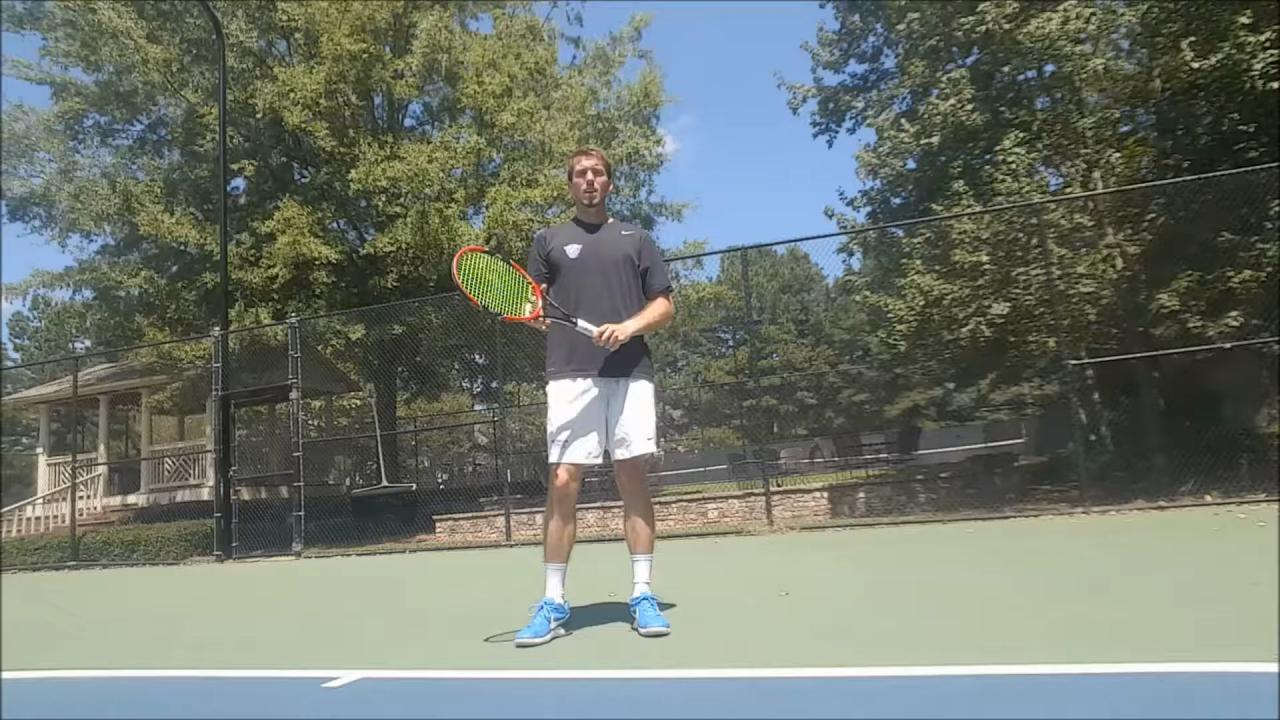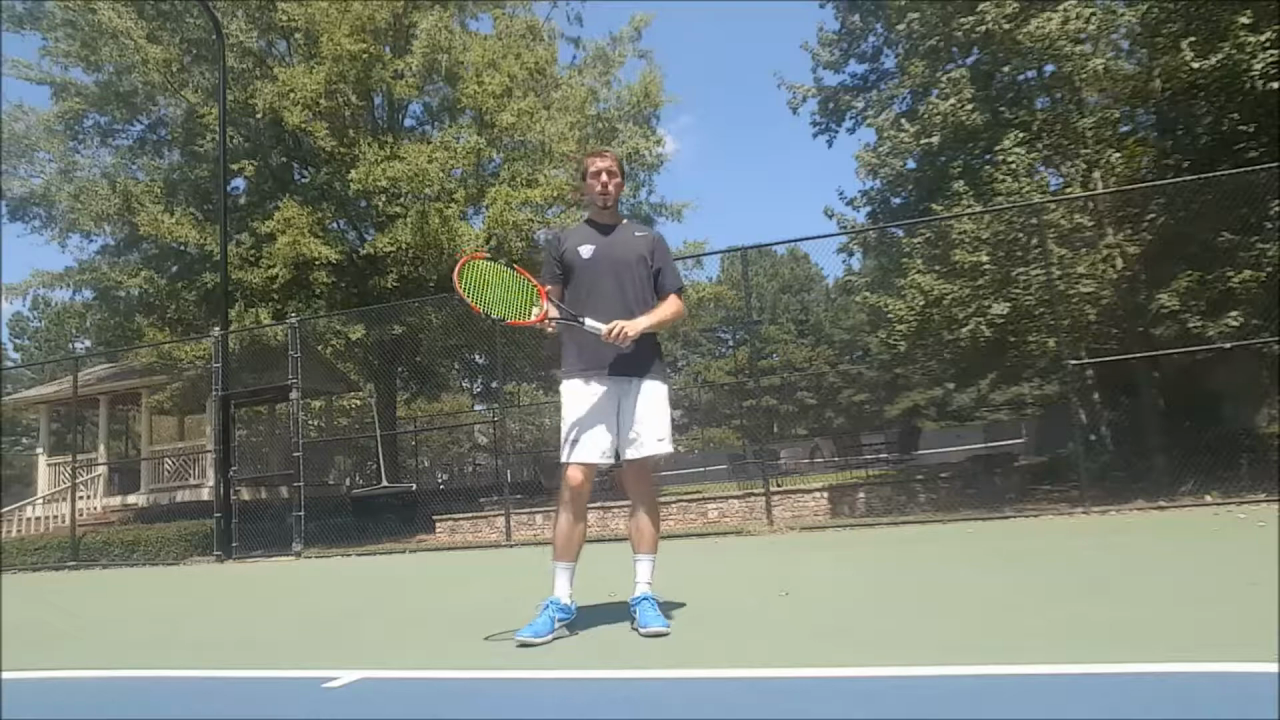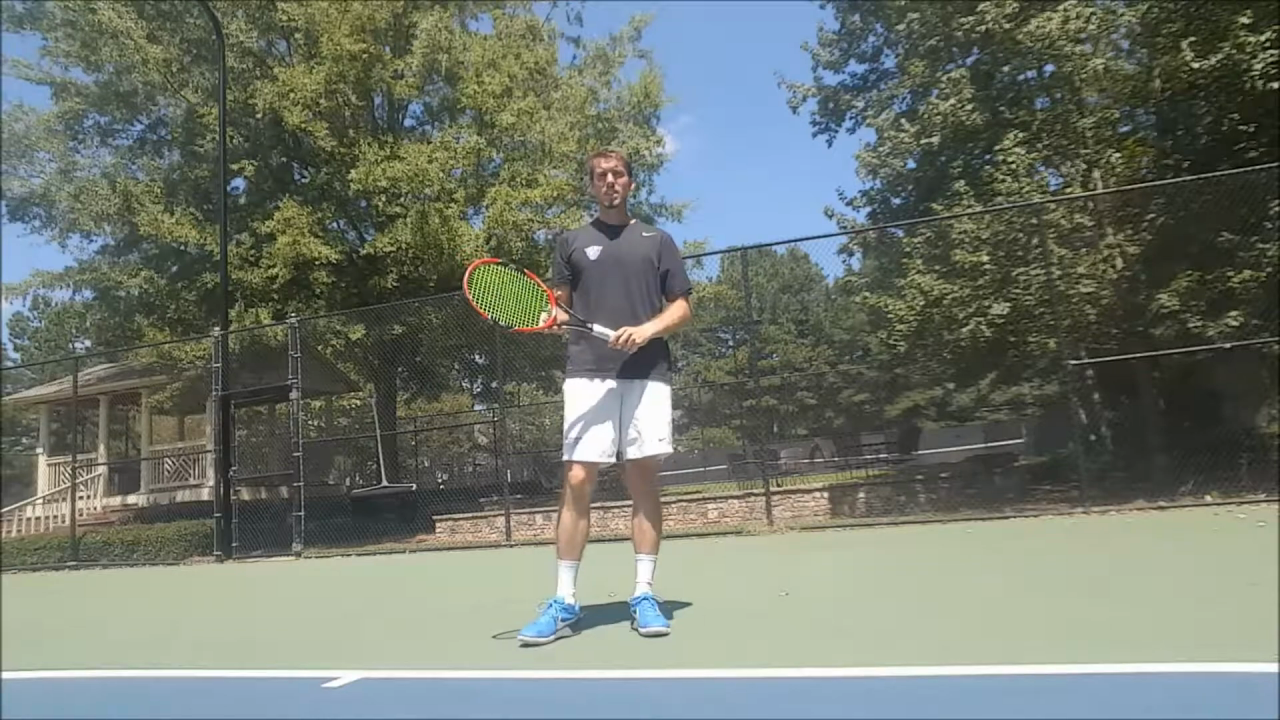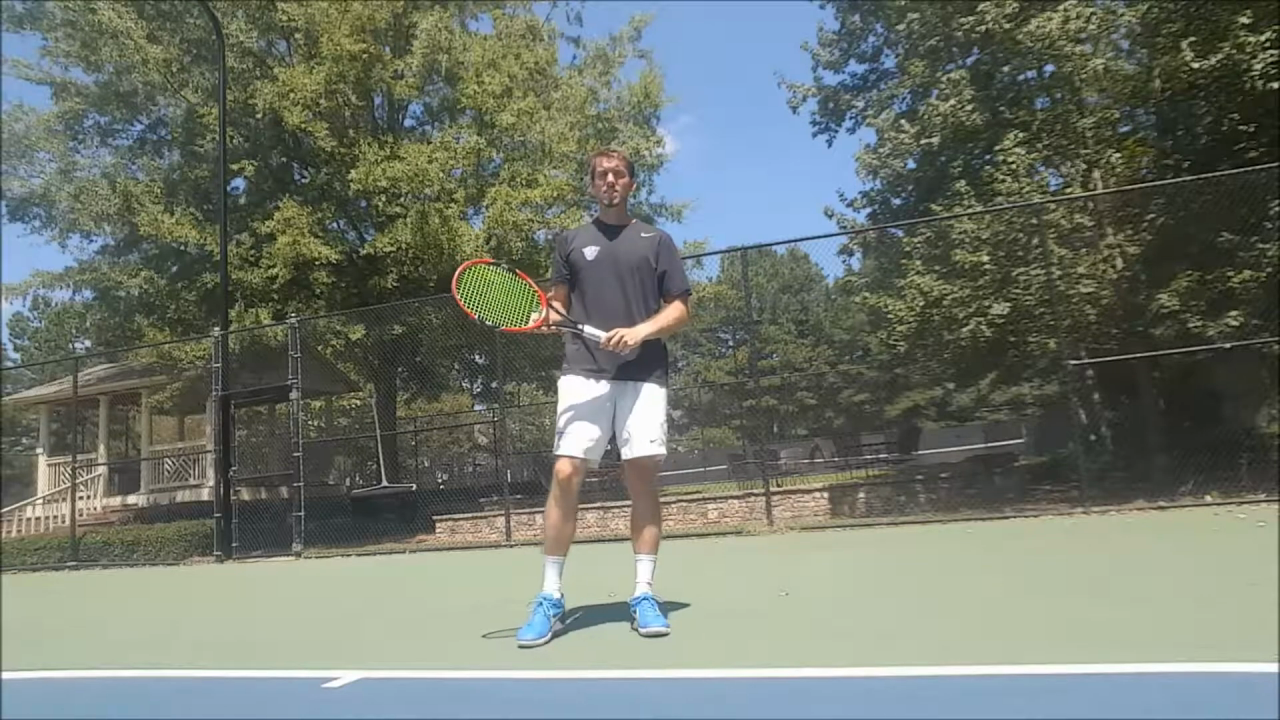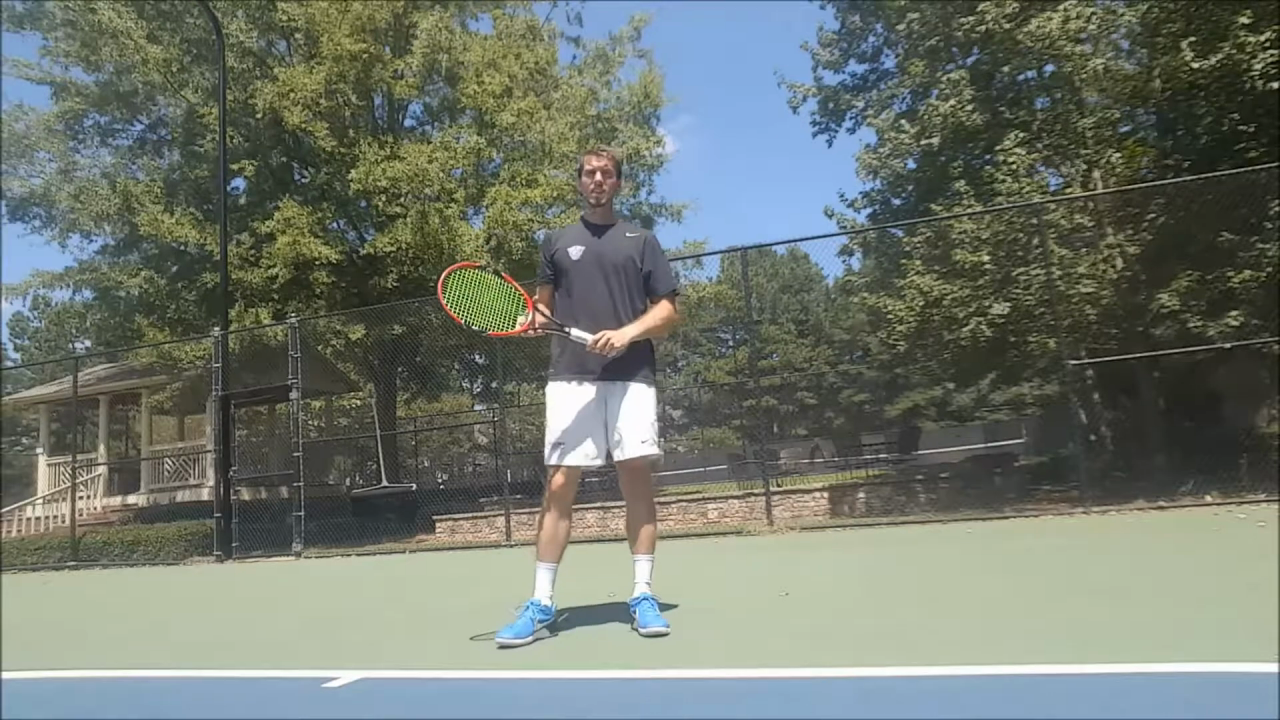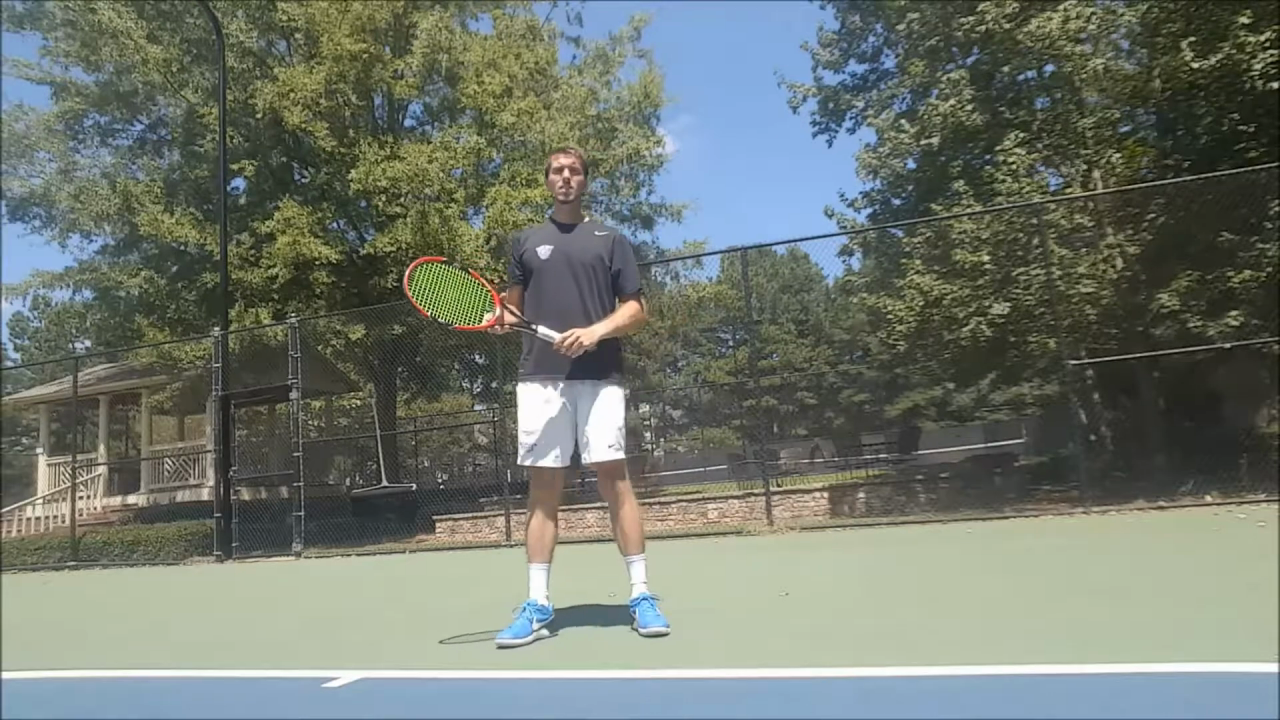
dt=0.3s
person 1, frame 1
left shoulder: (636, 239)
right shoulder: (549, 240)
left elbow: (664, 305)
left wrist: (628, 326)
left hip: (630, 374)
right hip: (571, 376)
left knee: (633, 479)
right knee: (562, 482)
left ankle: (643, 596)
right ankle: (553, 604)
person 1, frame 2
left shoulder: (649, 240)
right shoulder: (562, 241)
left elbow: (676, 304)
right elbow: (548, 304)
left wrist: (640, 323)
right wrist: (544, 316)
left hip: (643, 374)
right hip: (584, 376)
left knee: (640, 480)
right knee: (575, 483)
left ankle: (643, 595)
right ankle: (560, 603)
person 1, frame 3
left shoulder: (657, 240)
right shoulder: (572, 242)
left elbow: (682, 307)
right elbow: (560, 305)
left wrist: (647, 329)
right wrist: (553, 317)
left hip: (647, 375)
right hip: (588, 375)
left knee: (643, 479)
right knee: (578, 482)
left ankle: (644, 595)
right ankle: (564, 601)
person 1, frame 4
left shoulder: (657, 241)
right shoulder: (571, 241)
left elbow: (680, 308)
right elbow: (558, 302)
left wrist: (640, 331)
right wrist: (547, 316)
left hip: (643, 376)
right hip: (583, 374)
left knee: (642, 479)
right knee: (565, 475)
left ankle: (643, 595)
right ankle: (550, 598)
person 1, frame 5
left shoulder: (641, 241)
right shoulder: (556, 242)
left elbow: (667, 309)
right elbow: (544, 303)
left wrist: (626, 333)
right wrist: (533, 320)
left hip: (630, 376)
right hip: (570, 378)
left knee: (636, 479)
right knee: (559, 486)
left ankle: (643, 596)
right ankle: (540, 604)
person 1, frame 6
left shoulder: (611, 240)
right shoulder: (525, 241)
left elbow: (635, 309)
right elbow: (513, 304)
left wrist: (593, 332)
right wrist: (500, 319)
left hip: (599, 377)
right hip: (540, 378)
left knee: (614, 480)
right knee: (542, 487)
left ankle: (640, 595)
right ankle: (537, 605)
